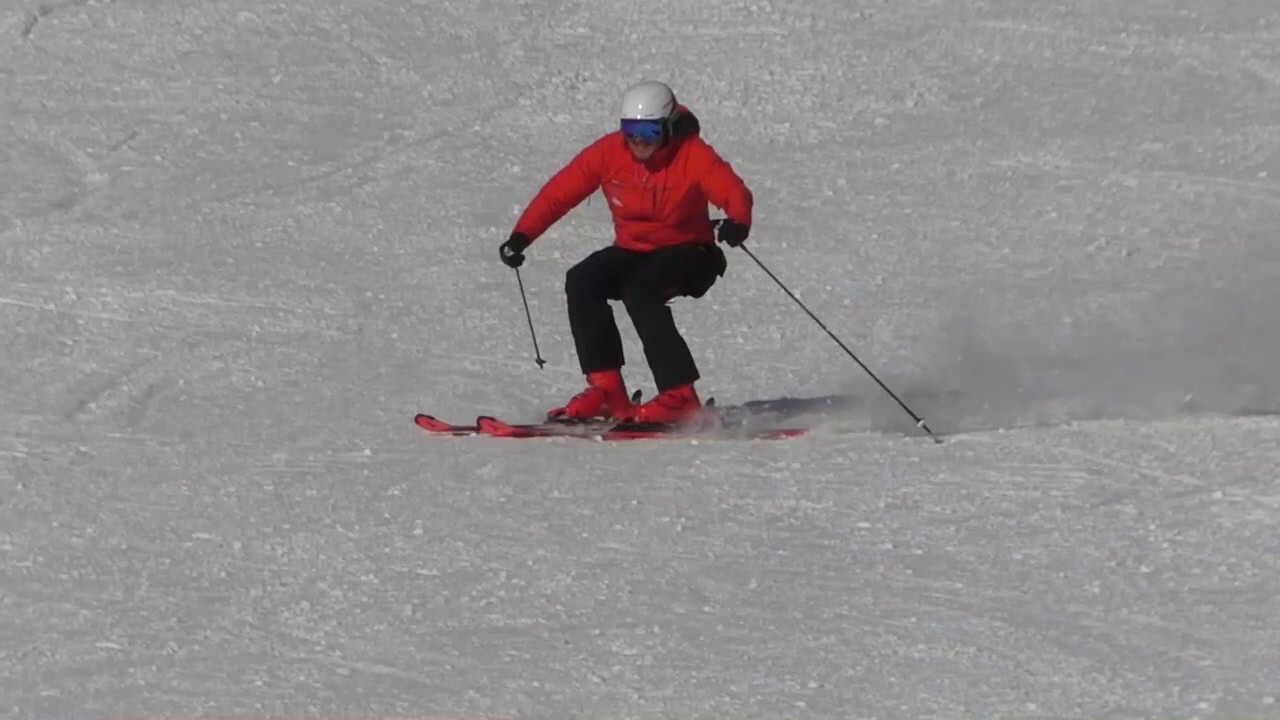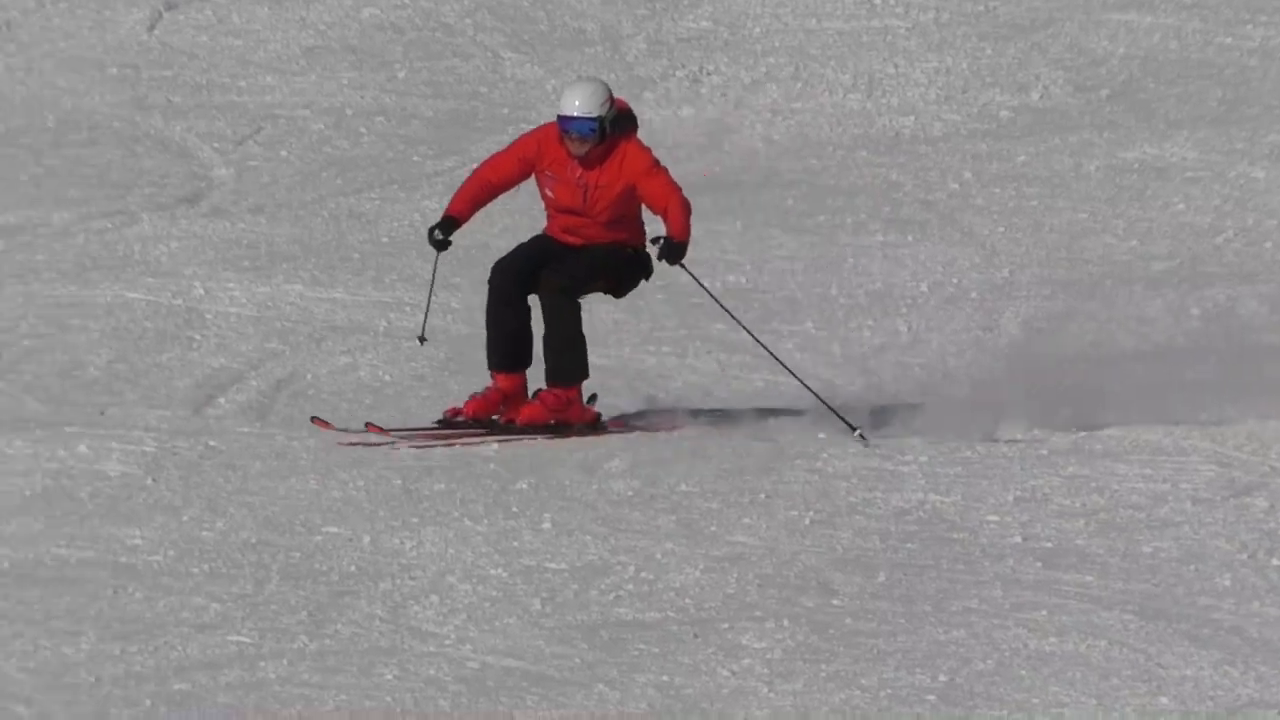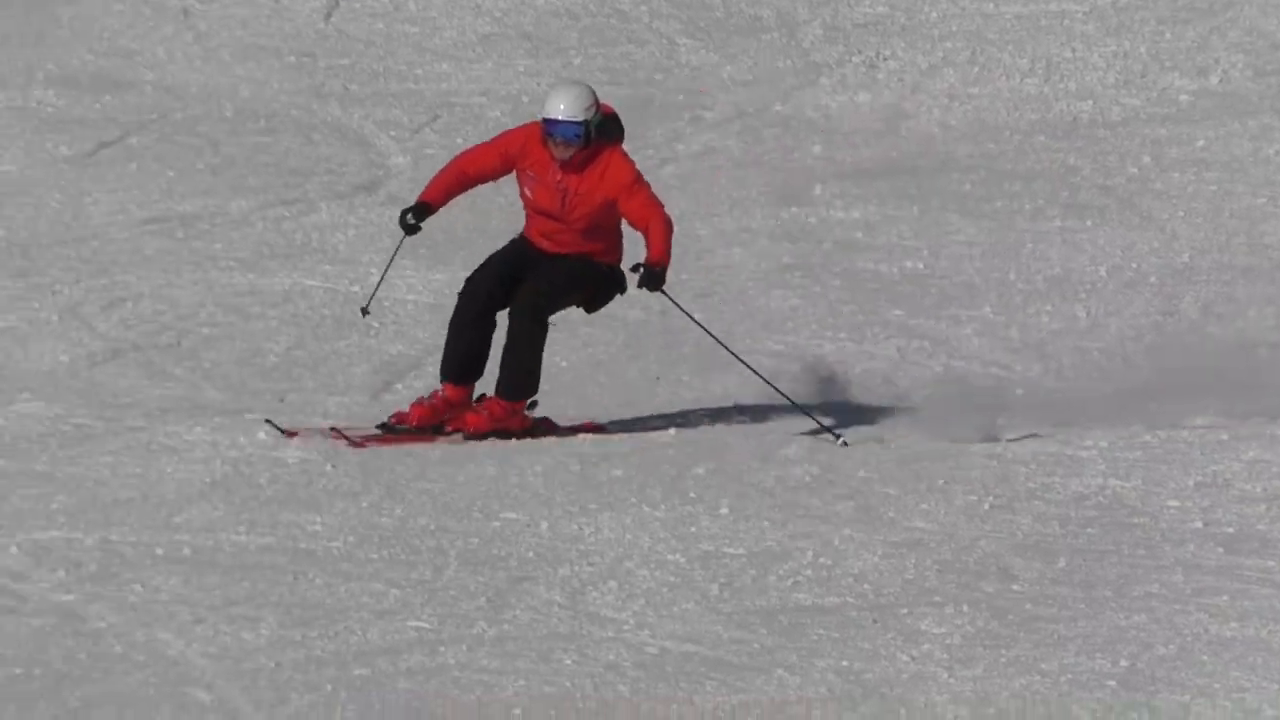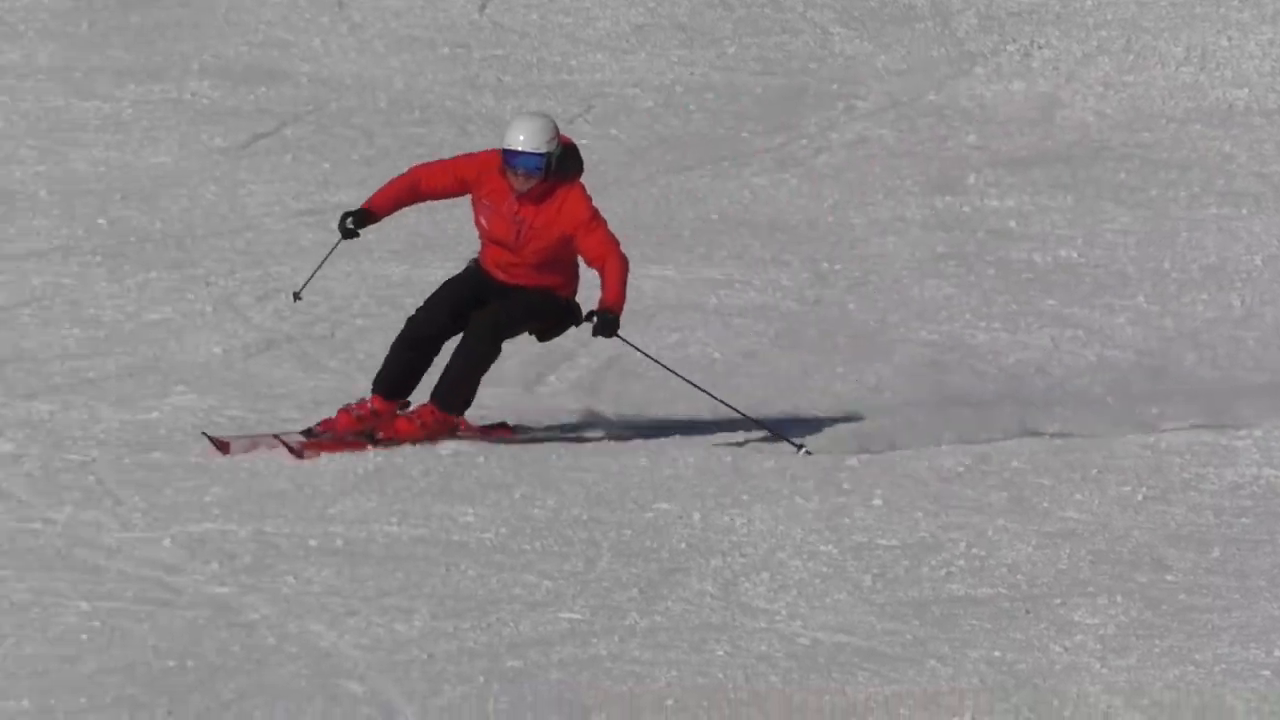
dt=0.1s
person 1, frame 1
left shoulder: (694, 155)
right shoulder: (609, 151)
left elbow: (736, 193)
right elbow: (561, 189)
left wrist: (737, 224)
right wrist: (521, 235)
left hip: (684, 253)
right hip: (631, 251)
left knee: (638, 295)
right knee: (579, 282)
left ankle: (680, 396)
right ankle: (605, 388)
person 1, frame 2
left shoulder: (630, 155)
right shoulder: (545, 140)
left elbow: (673, 201)
right elbow: (491, 173)
left wrist: (677, 238)
right wrist: (451, 218)
left hip: (612, 251)
right hip: (559, 242)
left knee: (554, 285)
right knee: (506, 276)
left ankle: (562, 397)
right ankle: (506, 388)
person 1, frame 3
left shoulder: (613, 166)
right shoulder: (528, 141)
left elbow: (655, 219)
right elbow: (472, 163)
left wrist: (656, 266)
right wrist: (426, 203)
left hip: (590, 262)
right hip: (536, 247)
left knee: (529, 301)
right knee: (477, 292)
left ankle: (506, 406)
right ankle: (450, 395)
person 1, frame 4
left shoulder: (571, 202)
right shoulder: (485, 168)
left elbow: (612, 258)
right elbow: (423, 179)
left wrist: (610, 309)
right wrist: (368, 212)
left hip: (543, 296)
right hip: (491, 275)
left knee: (485, 328)
right knee: (427, 322)
left ankle: (440, 415)
right ankle: (379, 406)
